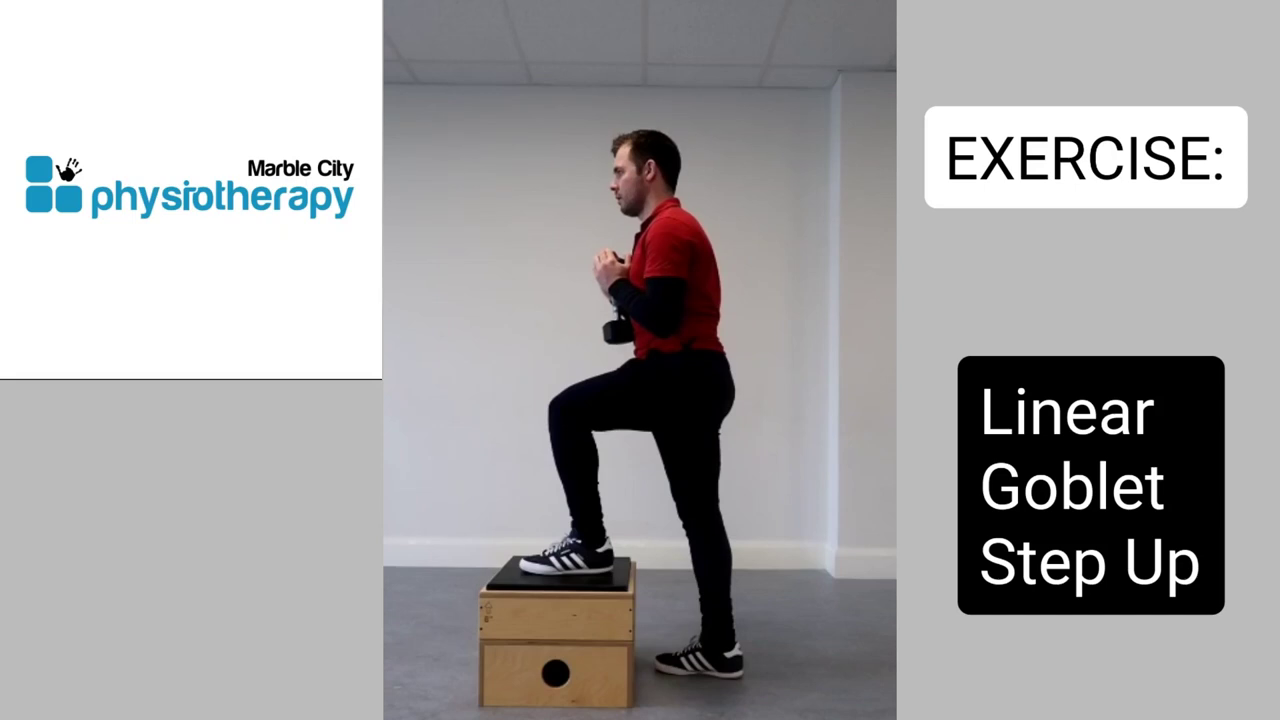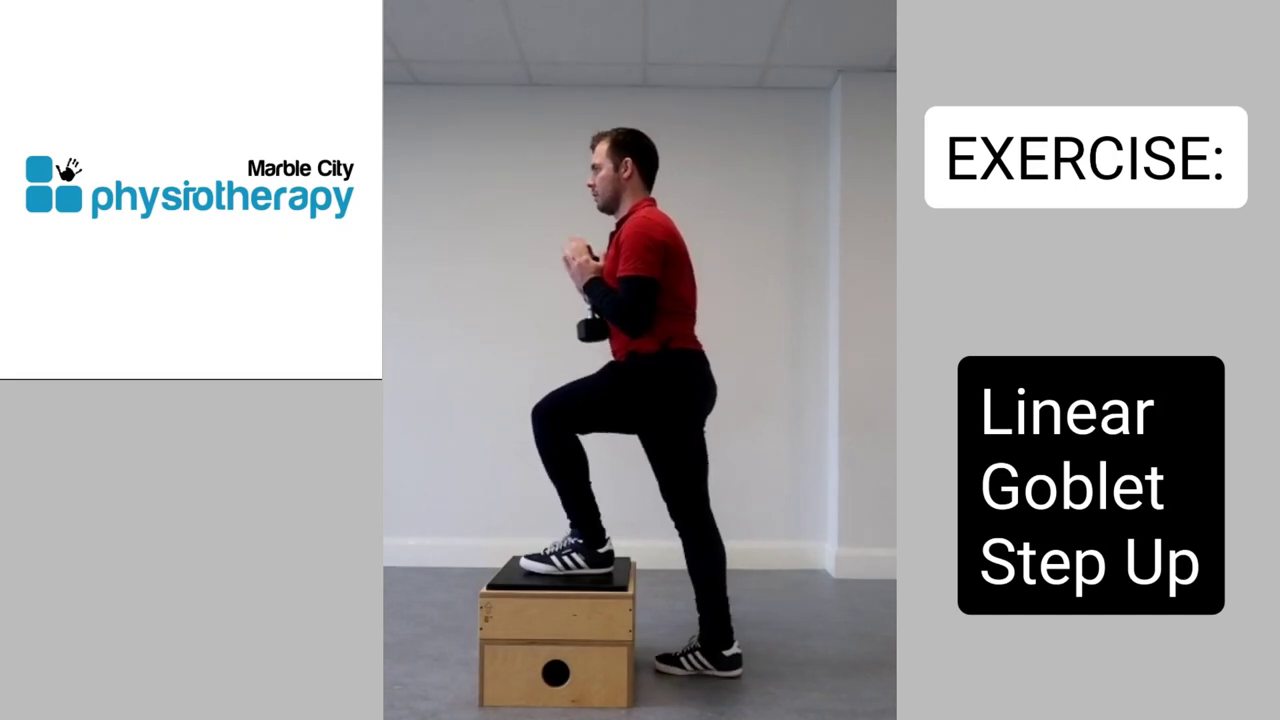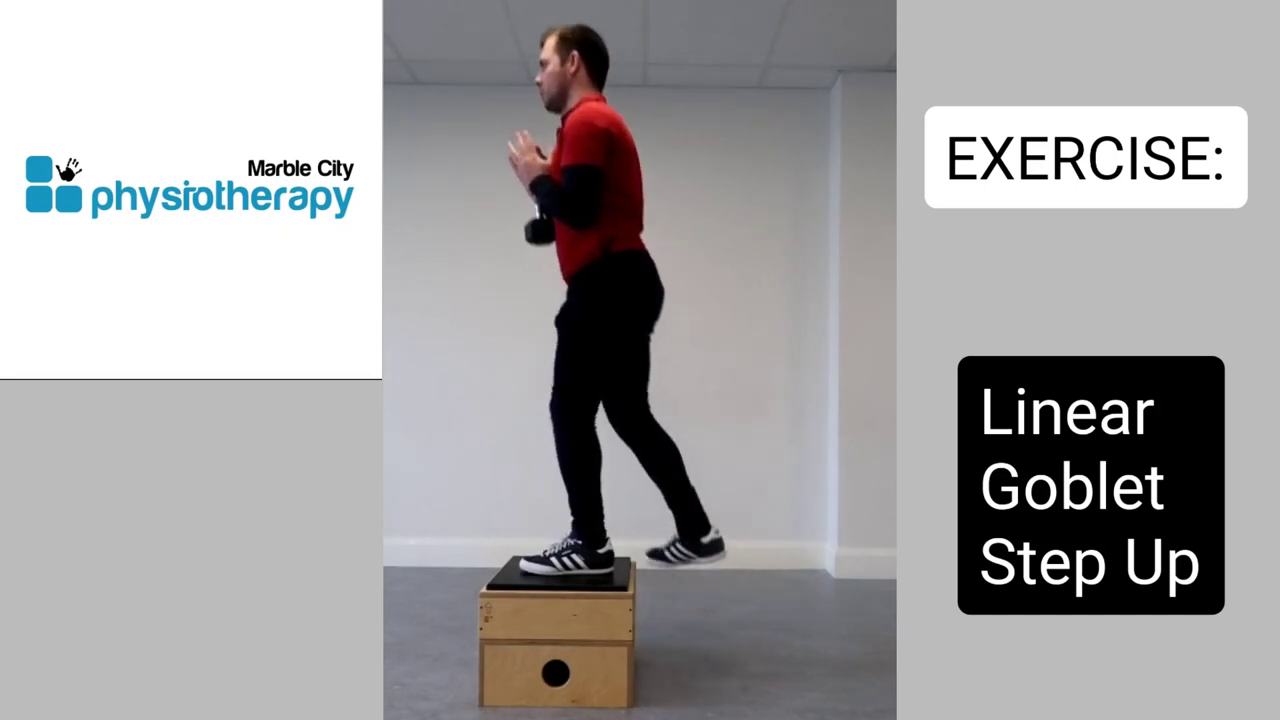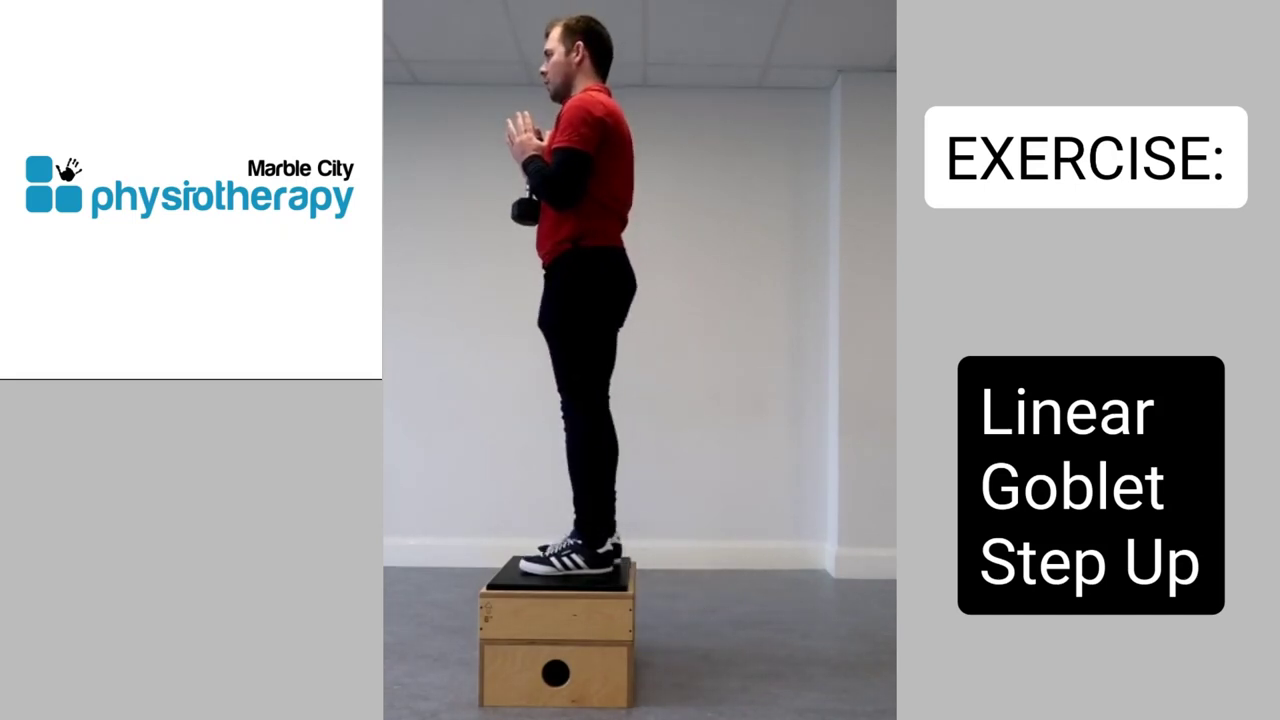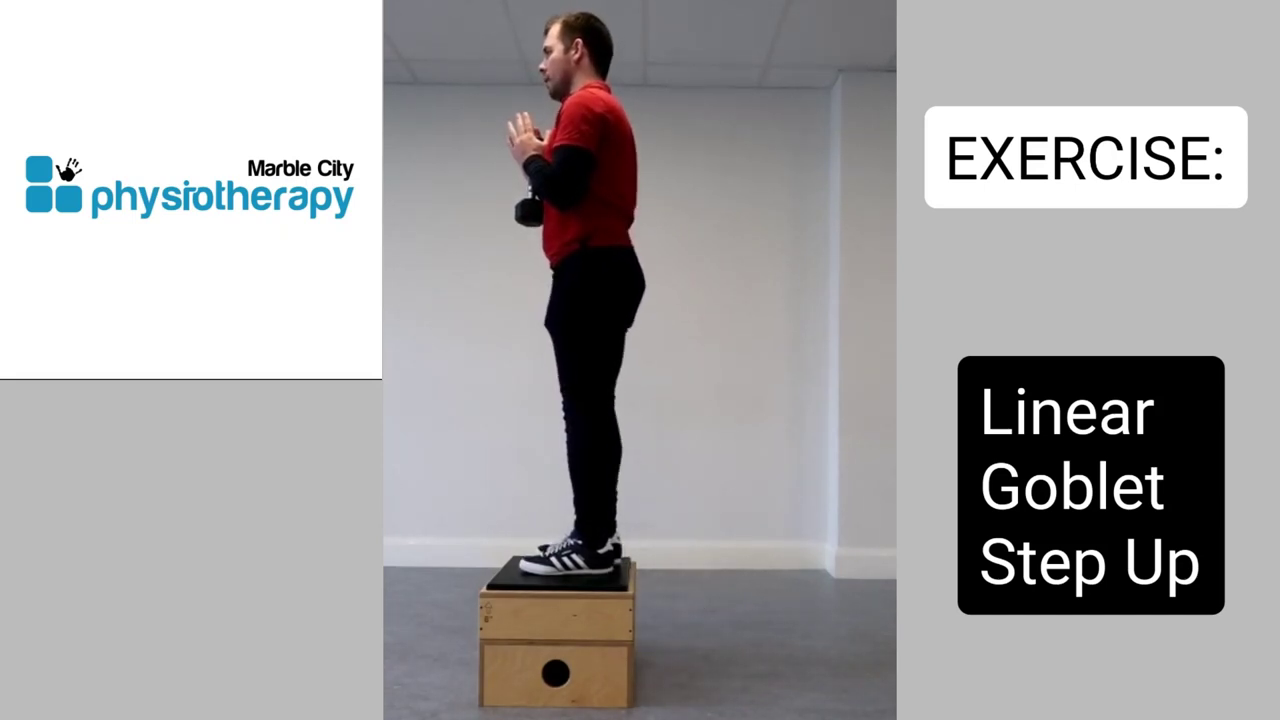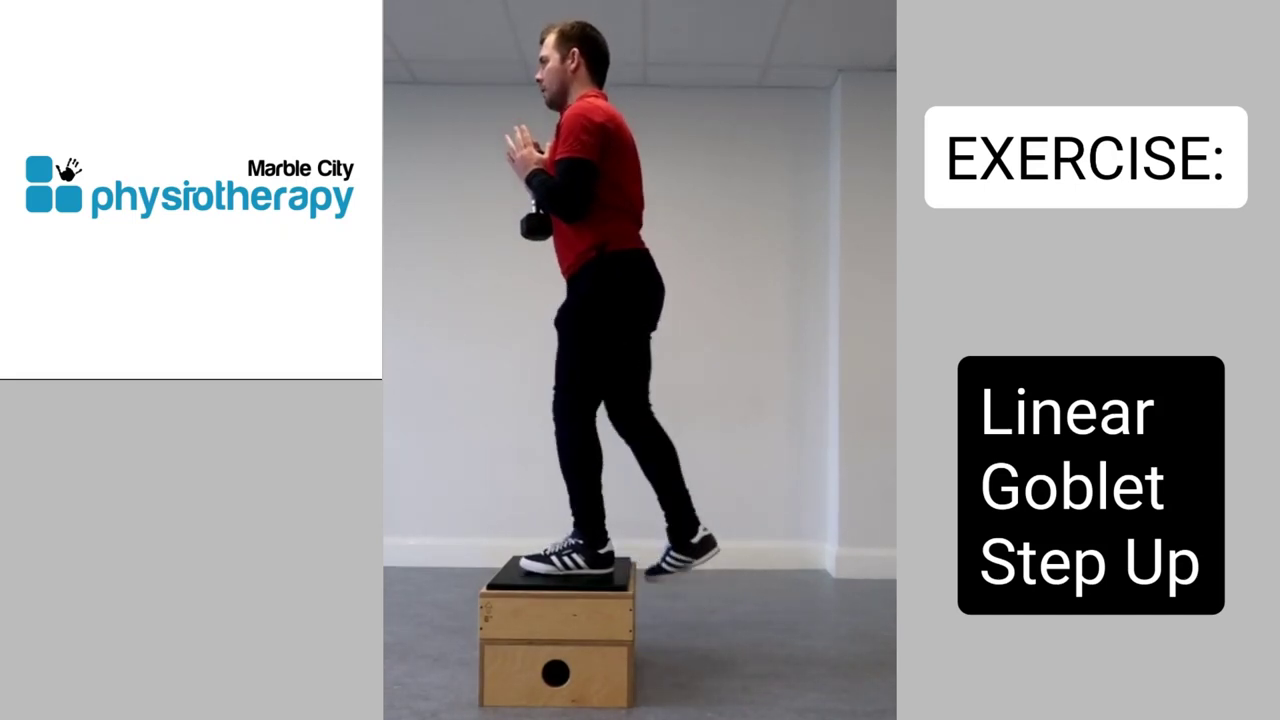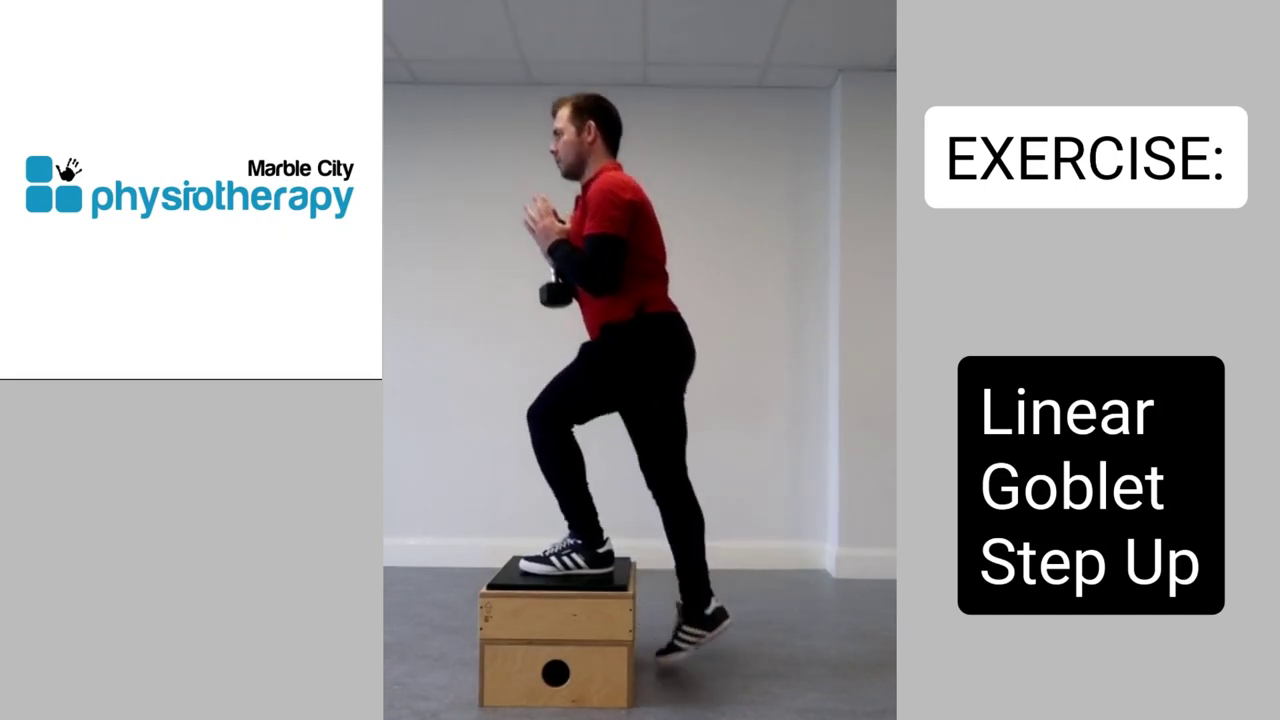
dt=0.5s
person 1, frame 1
left shoulder: (668, 227)
right shoulder: (666, 227)
left elbow: (662, 318)
left wrist: (615, 285)
right wrist: (625, 285)
left hip: (684, 377)
right hip: (693, 380)
left knee: (569, 411)
right knee: (698, 514)
left ankle: (588, 542)
right ankle: (719, 645)
person 1, frame 2
left shoulder: (642, 228)
right shoulder: (642, 226)
left elbow: (634, 318)
left wrist: (588, 281)
right wrist: (598, 280)
left hip: (663, 377)
right hip: (676, 379)
left knee: (552, 416)
right knee: (690, 512)
left ankle: (588, 542)
right ankle: (717, 644)
person 1, frame 3
left shoulder: (586, 121)
right shoulder: (596, 121)
left elbow: (577, 210)
left wrist: (535, 178)
right wrist: (545, 180)
left hip: (607, 285)
right hip: (624, 283)
left knee: (571, 412)
right knee: (629, 413)
left ankle: (589, 544)
right ankle: (695, 531)
person 1, frame 4
left shoulder: (584, 109)
right shoulder: (601, 112)
left elbow: (560, 190)
left wrist: (529, 156)
right wrist: (542, 161)
left hip: (582, 274)
right hip: (596, 273)
left knee: (582, 408)
right knee: (588, 407)
left ankle: (591, 543)
right ankle: (597, 535)
person 1, frame 5
left shoulder: (585, 106)
right shoulder: (601, 109)
left elbow: (562, 189)
left wrist: (529, 156)
right wrist: (543, 159)
left hip: (591, 275)
right hip: (605, 273)
left knee: (584, 409)
right knee: (592, 408)
left ankle: (591, 543)
right ankle: (598, 534)
person 1, frame 6
left shoulder: (583, 116)
right shoulder: (598, 118)
left elbow: (570, 203)
left wrist: (530, 171)
right wrist: (545, 172)
left hip: (607, 282)
right hip: (626, 280)
left knee: (573, 412)
right knee: (630, 414)
left ankle: (589, 546)
right ankle: (687, 535)
person 1, frame 7
left shoulder: (608, 190)
right shoulder: (607, 190)
left elbow: (599, 276)
left wrist: (552, 241)
right wrist: (562, 243)
left hip: (641, 342)
right hip: (654, 344)
left knee: (547, 418)
right knee: (667, 479)
left ankle: (588, 546)
right ankle: (700, 607)
